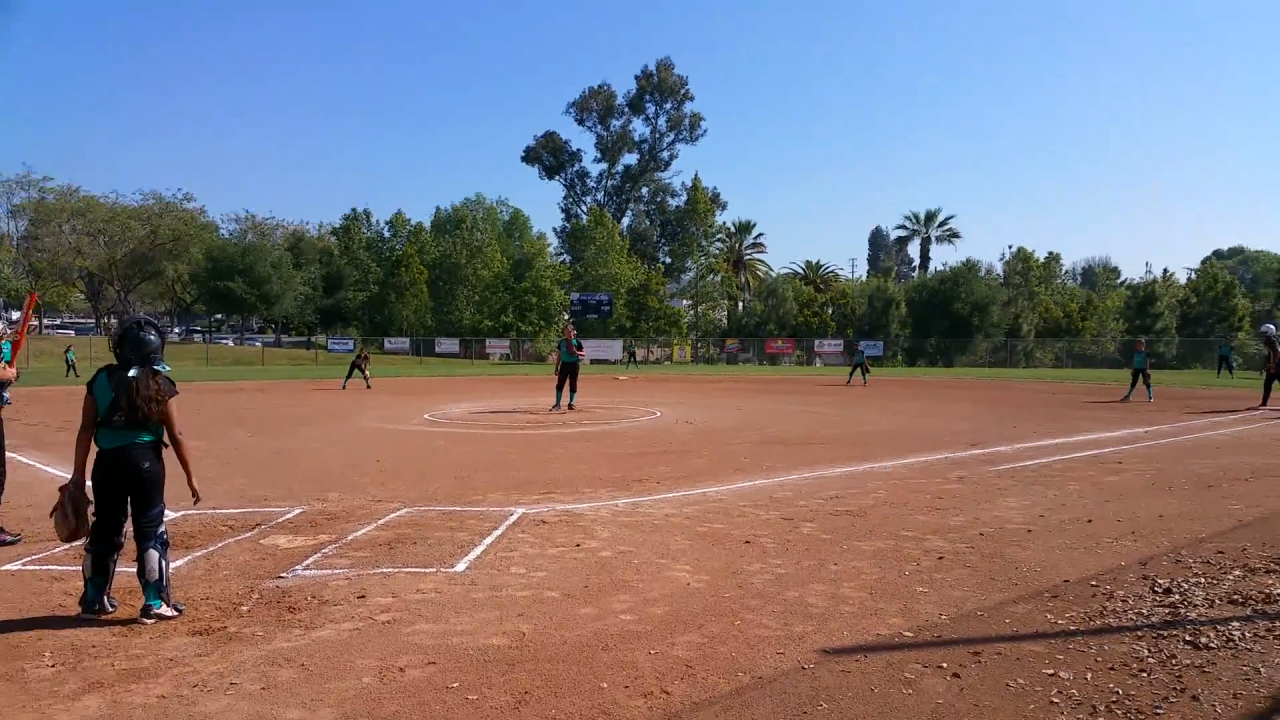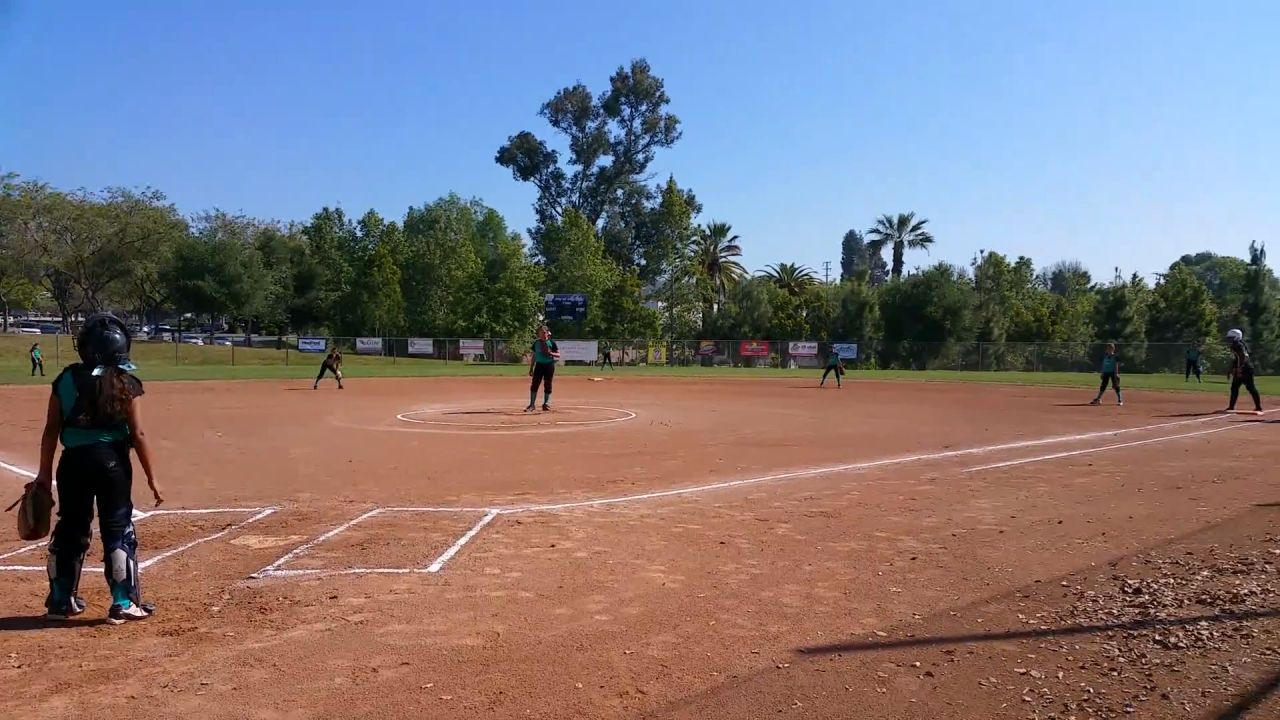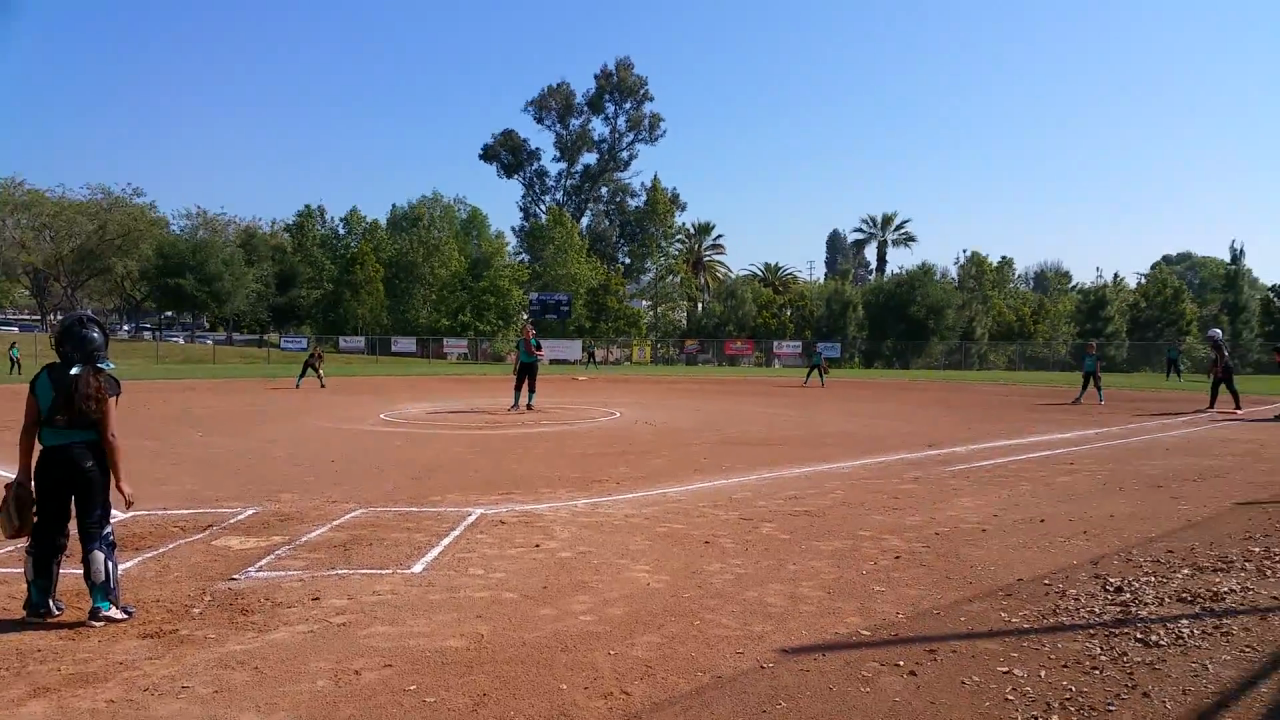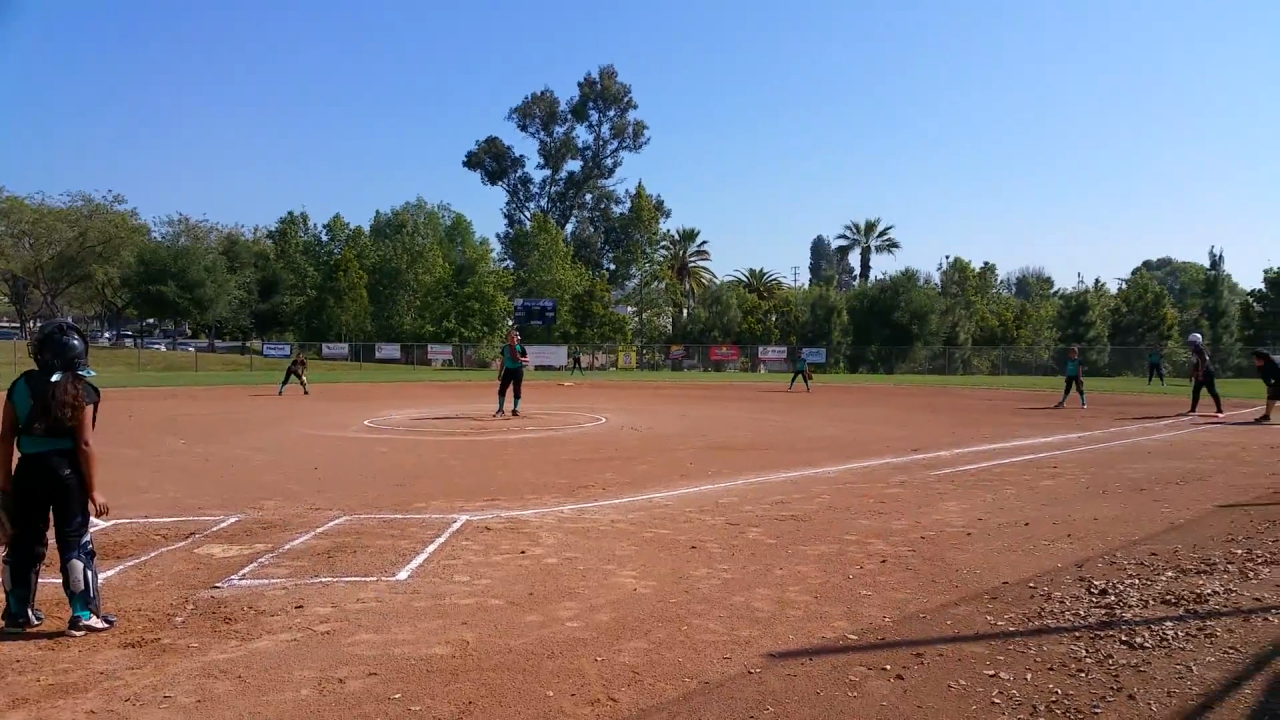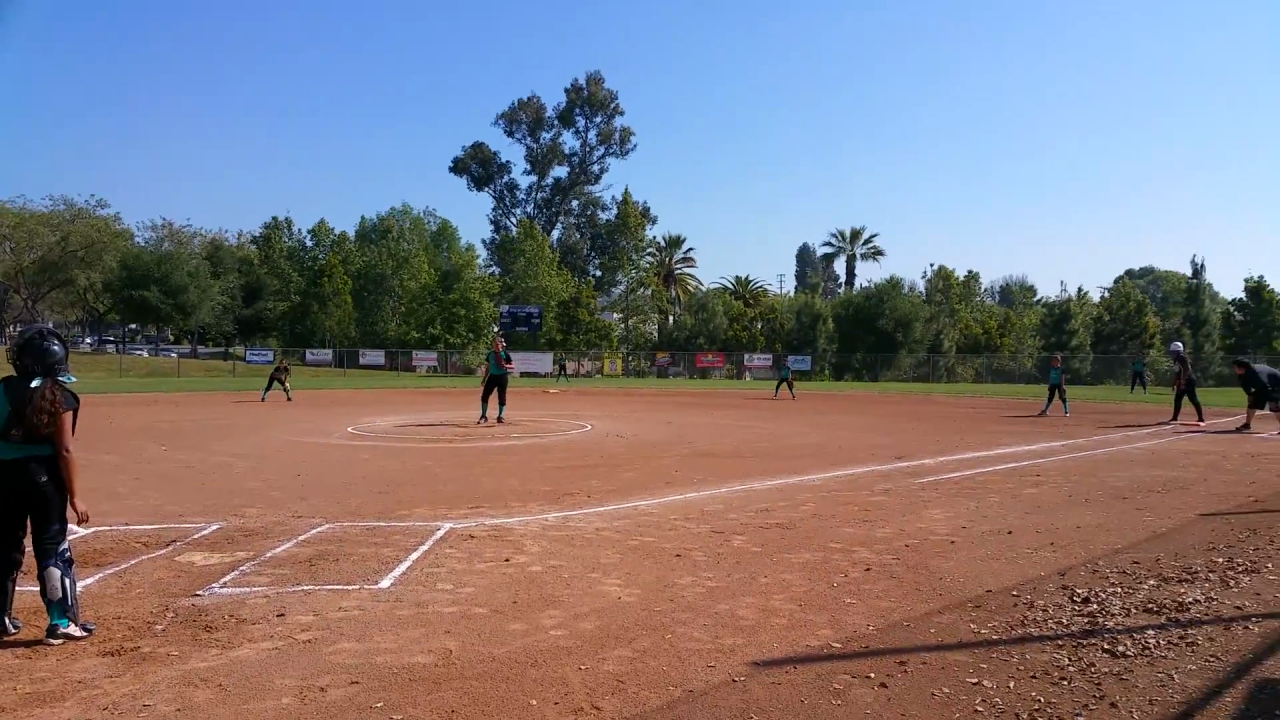
dt=0.1s
person 1, frame 1
left shoulder: (101, 380)
right shoulder: (160, 385)
left elbow: (86, 429)
right elbow: (175, 434)
left wrist: (79, 473)
right wrist: (190, 476)
left hip: (108, 461)
right hip: (145, 460)
left knee: (104, 530)
right knee: (151, 532)
left ankle: (93, 600)
right ankle: (155, 604)
person 1, frame 2
left shoulder: (66, 379)
right shoulder: (125, 383)
left elbow: (52, 429)
right elbow: (138, 434)
left wrist: (44, 472)
right wrist: (152, 478)
left hip: (73, 460)
right hip: (111, 460)
left knee: (69, 530)
right knee: (118, 532)
left ankle: (60, 601)
right ankle: (123, 604)
person 1, frame 3
left shoulder: (43, 378)
right shoulder: (102, 383)
left elbow: (29, 429)
right elbow: (109, 436)
left wrist: (24, 472)
right wrist: (120, 480)
left hip: (50, 460)
right hip: (88, 461)
left knee: (46, 532)
right knee: (96, 534)
left ankle: (38, 604)
right ankle: (104, 606)
person 1, frame 4
right shoulder: (81, 391)
right elbow: (84, 444)
right wrist: (92, 489)
left hip: (28, 469)
right hip: (66, 470)
right knee: (75, 543)
right ankle: (84, 616)
person 1, frame 5
right shoulder: (59, 397)
right elbow: (64, 451)
right wrist: (73, 496)
right hip: (44, 477)
right knee: (53, 550)
right ankle: (62, 624)
